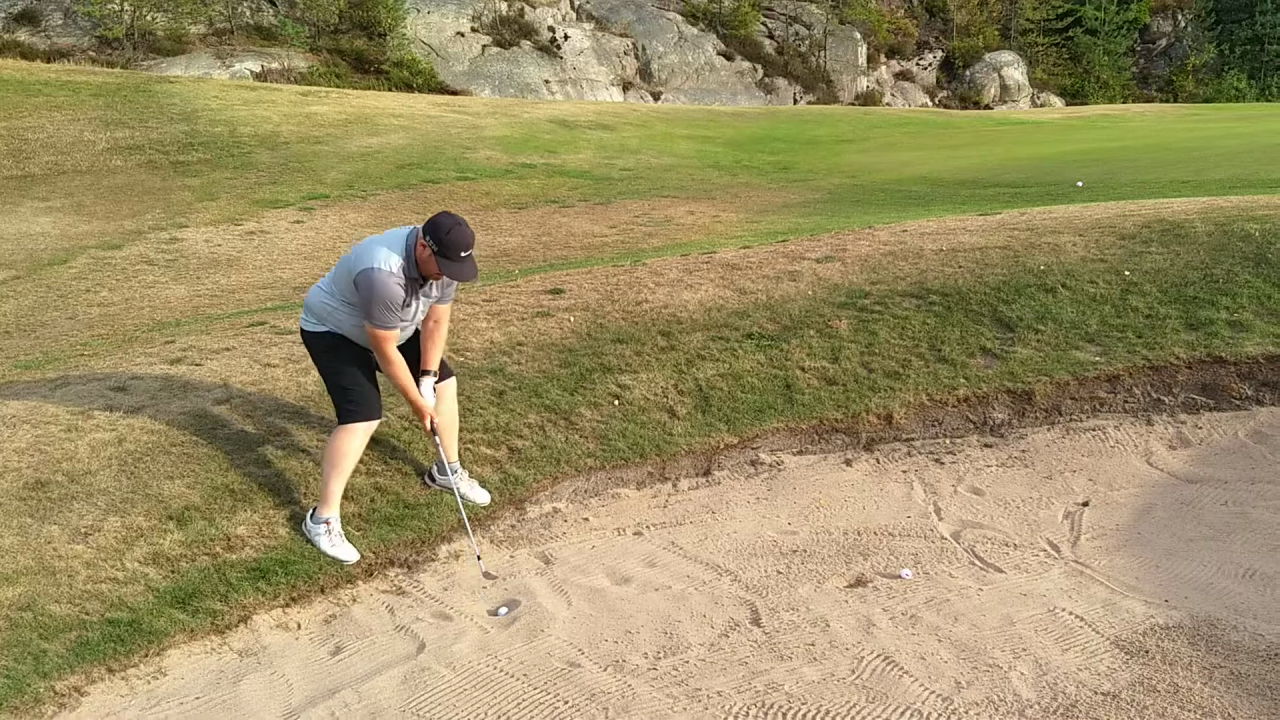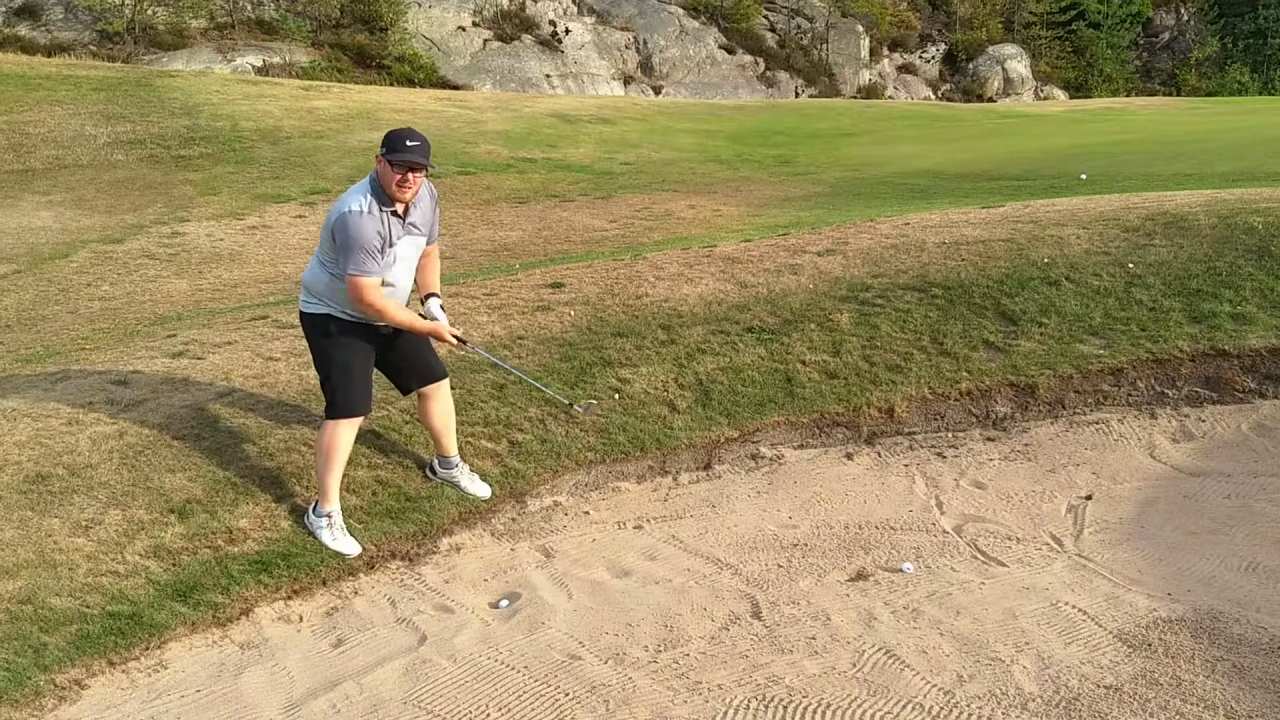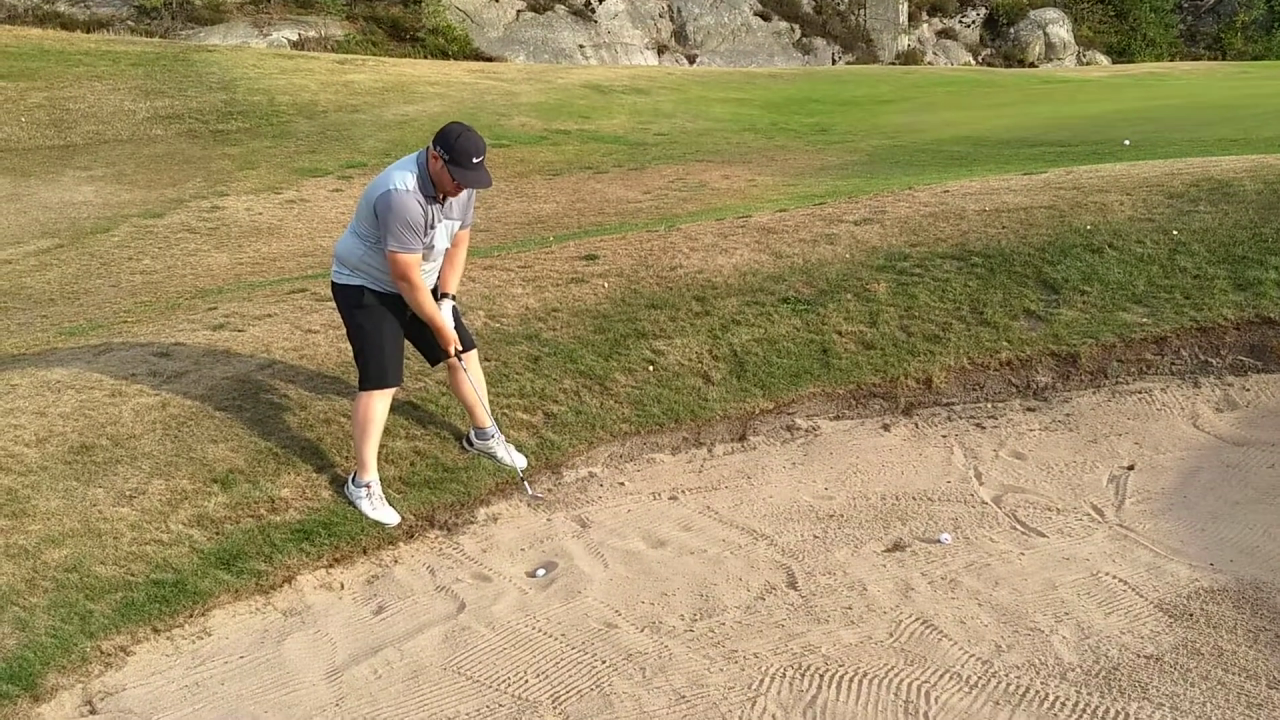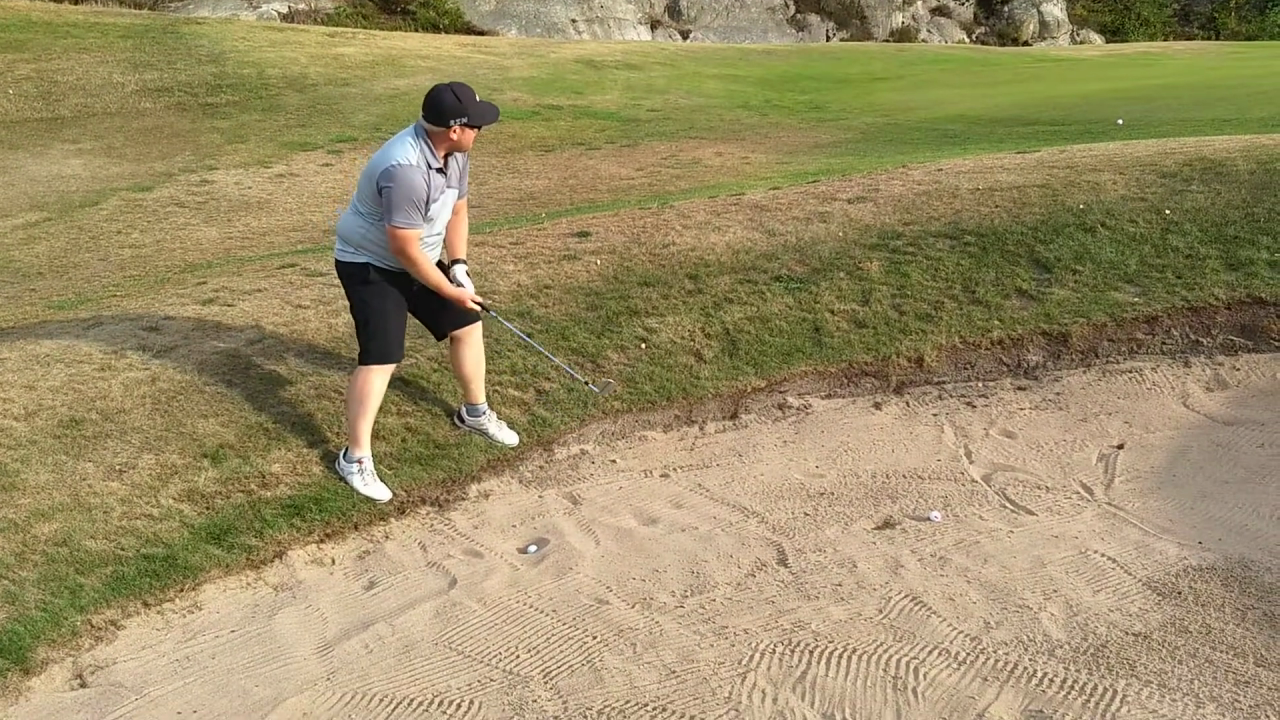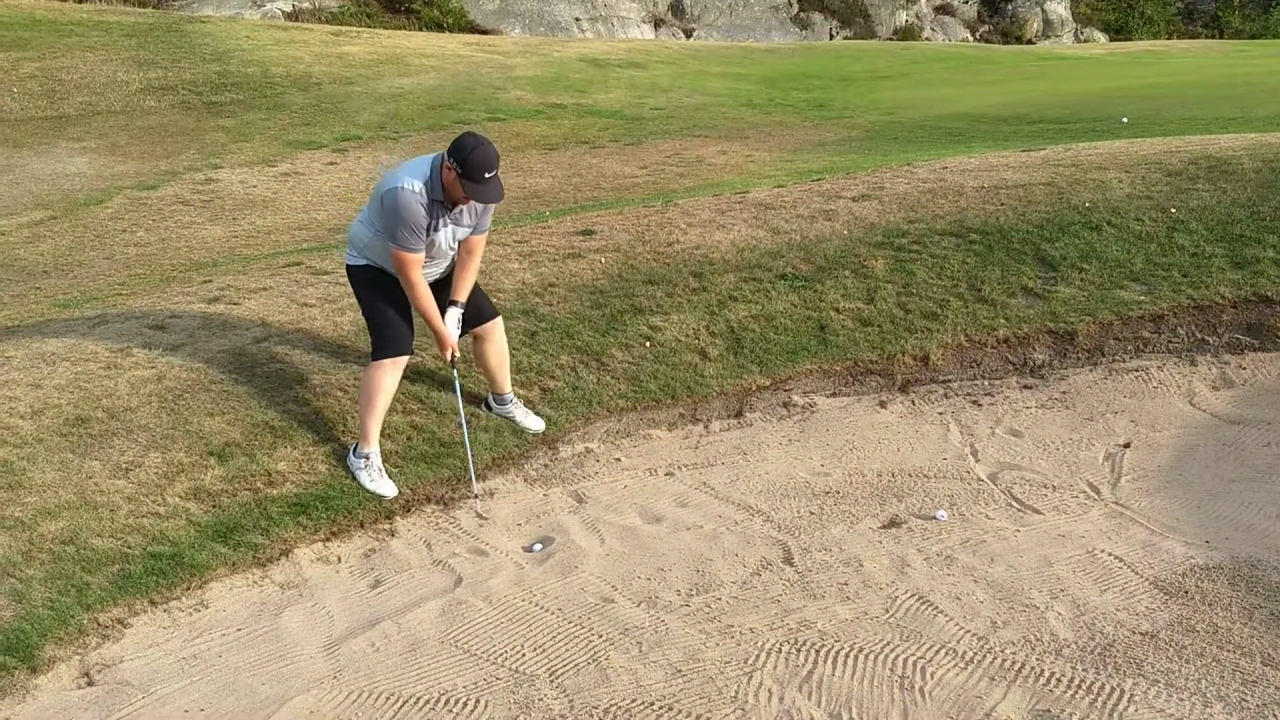
dt=1s
person 1, frame 1
left shoulder: (443, 259)
right shoulder: (384, 273)
left elbow: (437, 319)
right elbow: (384, 349)
left wrist: (427, 380)
right wrist: (417, 402)
left hip: (390, 328)
right hip: (333, 332)
left knee: (444, 382)
right knee: (361, 419)
left ankle: (447, 470)
right ankle: (323, 519)
person 1, frame 2
left shoulder: (426, 197)
right shoulder: (358, 216)
left elbow: (427, 252)
right elbow: (367, 299)
left wrist: (433, 302)
right wrist: (425, 327)
left hip: (389, 314)
right hip: (336, 317)
left knee: (434, 382)
right knee: (348, 411)
left ankle: (447, 464)
right ankle: (324, 512)
person 1, frame 3
left shoulder: (459, 184)
right shoulder: (402, 195)
left elbow: (457, 243)
right elbow: (406, 278)
left wrist: (447, 301)
right wrist: (439, 327)
left hip: (421, 284)
right hip: (366, 287)
left knee: (464, 353)
right knee: (380, 382)
left ankle: (484, 435)
right ankle: (363, 482)
person 1, frame 4
left shoulder: (454, 153)
right shoulder: (405, 170)
left elbow: (457, 209)
right elbow: (405, 249)
left wrist: (460, 266)
right wrist: (450, 291)
left hip: (419, 260)
right hip: (371, 265)
left knee: (467, 326)
right knee: (379, 358)
left ankle: (475, 412)
right ankle: (355, 458)
person 1, frame 5
left shoulder: (478, 187)
right shoulder: (408, 195)
left elbow: (471, 252)
right elbow: (409, 274)
left wrist: (456, 309)
right wrist: (440, 332)
left hip: (436, 265)
right hip: (378, 266)
left knee: (489, 321)
right knee: (393, 354)
left ankle: (503, 400)
right ankle: (365, 453)
